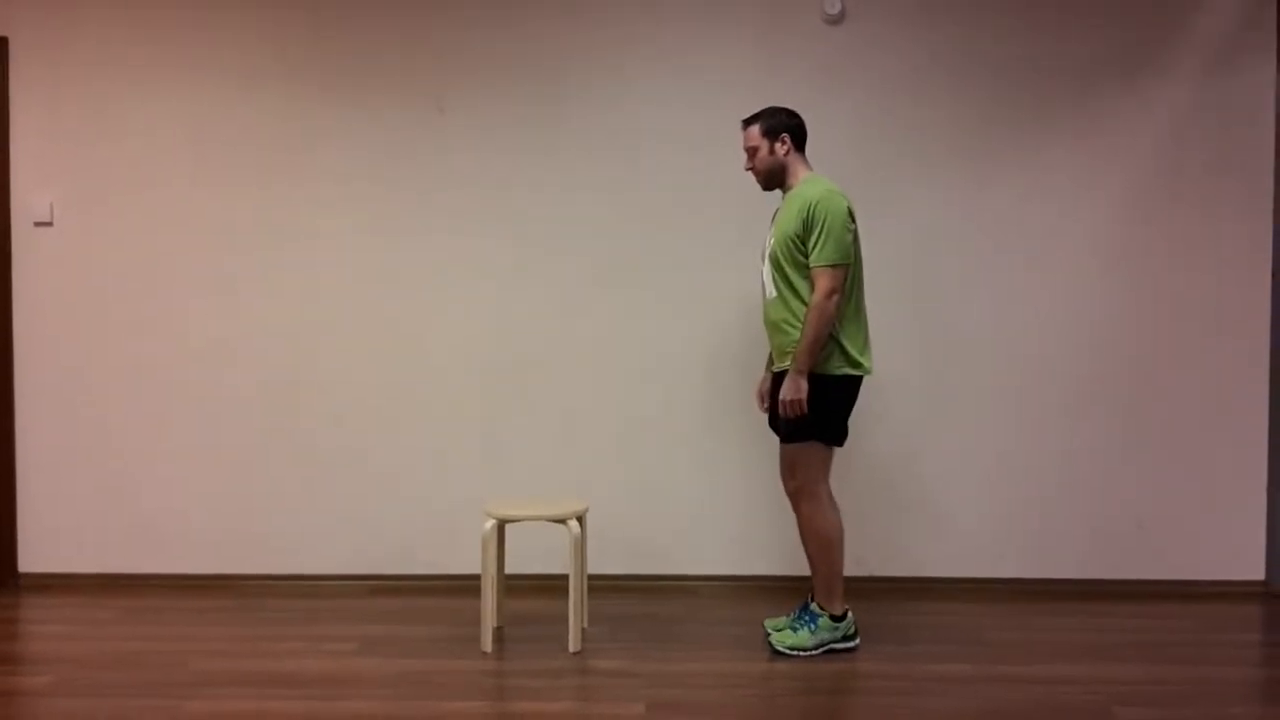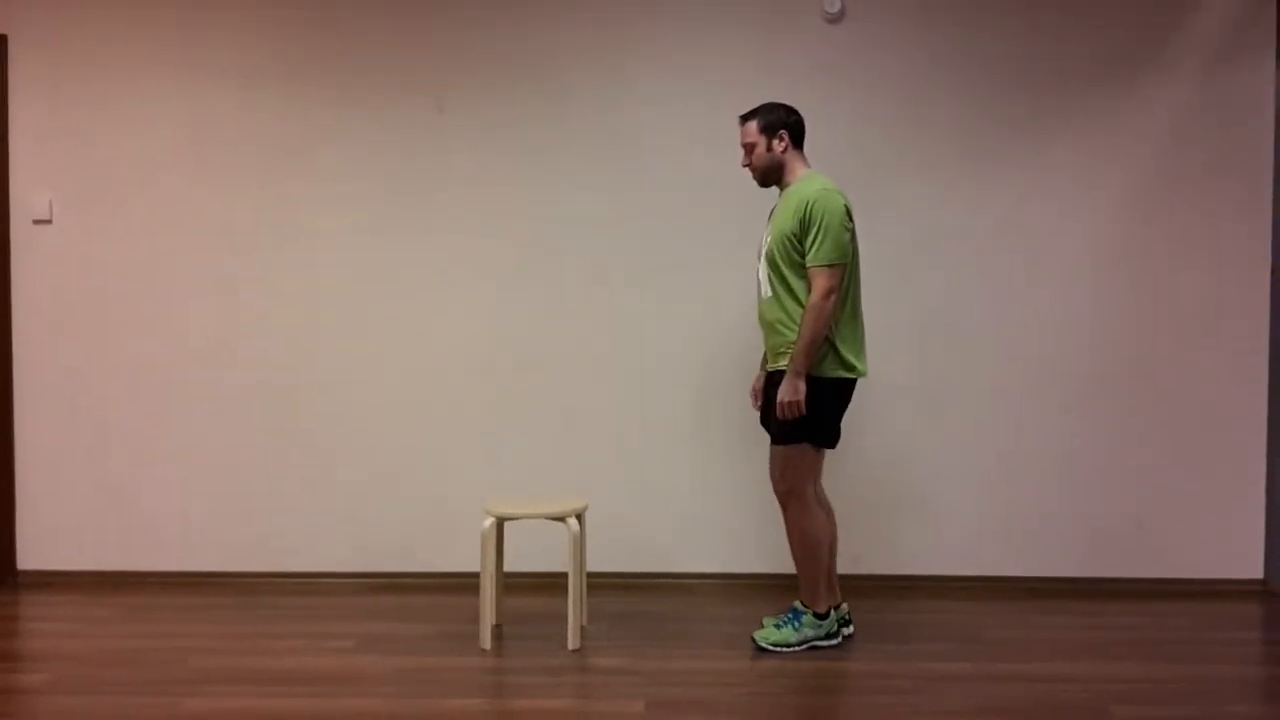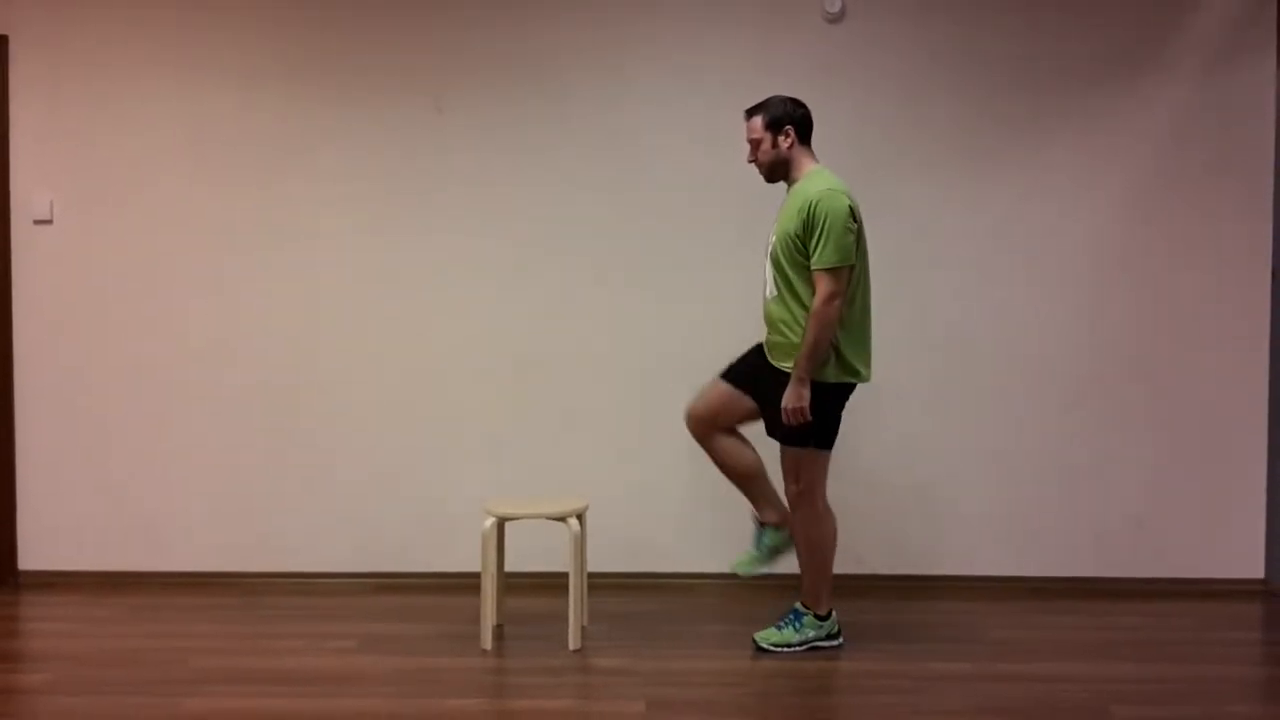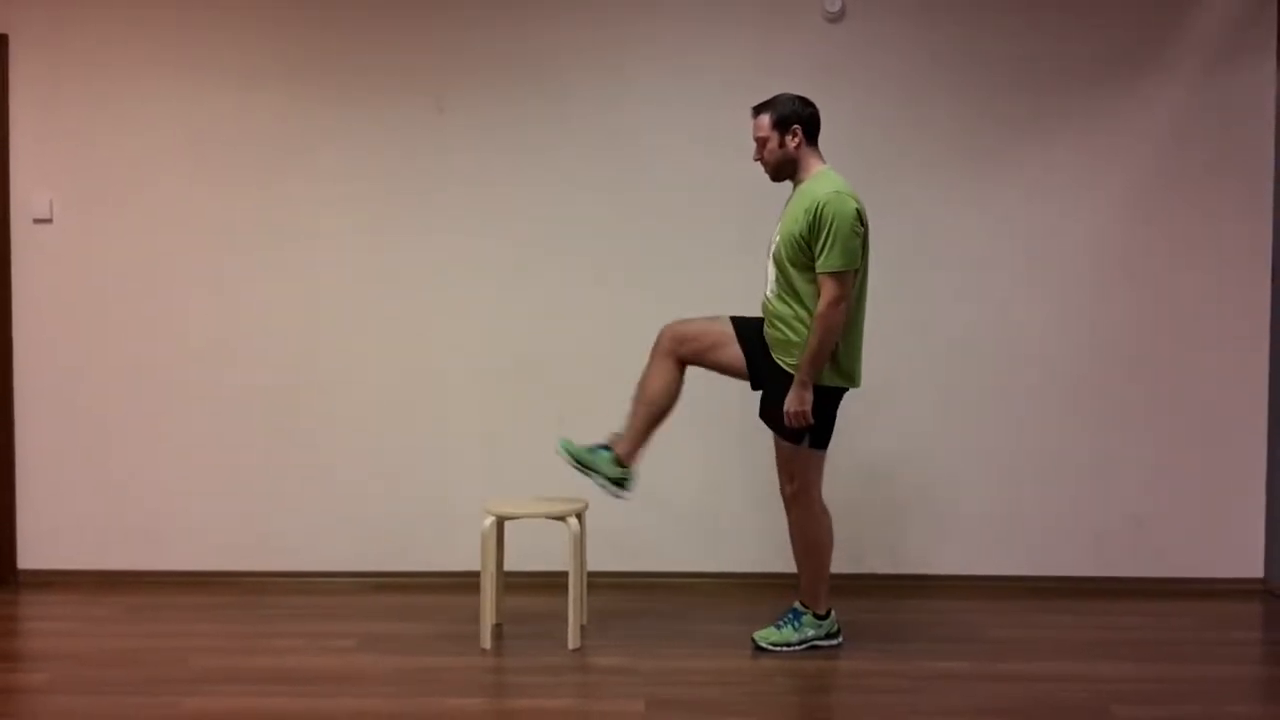
dt=0.4s
person 1, frame 1
left shoulder: (823, 201)
right shoulder: (789, 206)
left elbow: (828, 296)
left wrist: (798, 374)
right wrist: (772, 369)
left hip: (821, 373)
right hip: (798, 371)
left knee: (805, 487)
right knee: (807, 487)
left ankle: (833, 618)
right ankle: (824, 607)
person 1, frame 2
left shoulder: (821, 200)
right shoulder: (787, 202)
left elbow: (825, 296)
left wrist: (795, 376)
right wrist: (767, 369)
left hip: (815, 374)
right hip: (789, 368)
left knee: (794, 488)
right knee: (802, 488)
left ankle: (817, 617)
right ankle: (828, 605)
person 1, frame 3
left shoulder: (827, 200)
right shoulder: (798, 194)
left elbow: (831, 299)
left wrist: (801, 381)
left hip: (814, 368)
right hip: (781, 354)
left knee: (804, 489)
right knee: (702, 416)
left ankle: (818, 618)
right ankle: (774, 521)
person 1, frame 4
left shoulder: (833, 202)
right shoulder: (803, 193)
left elbow: (835, 301)
left wrist: (803, 383)
left hip: (807, 360)
right hip: (775, 340)
left knee: (798, 489)
right knee: (676, 339)
left ankle: (818, 617)
right ankle: (619, 459)
